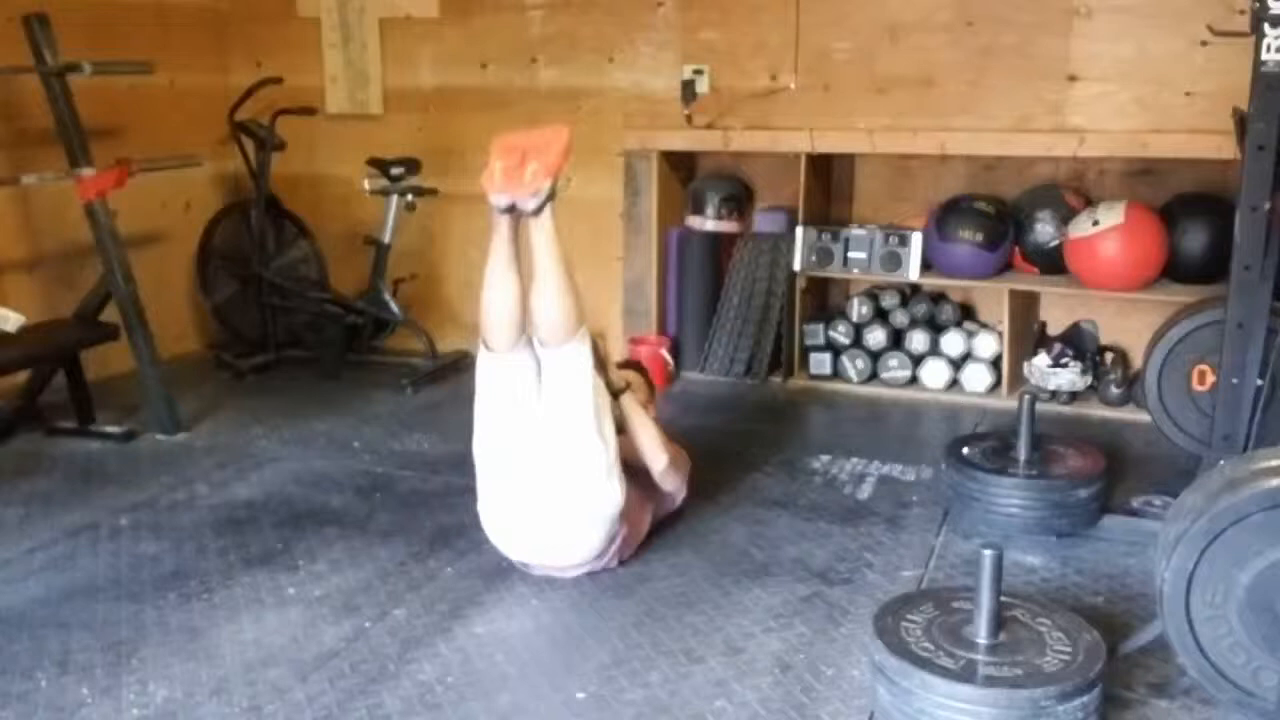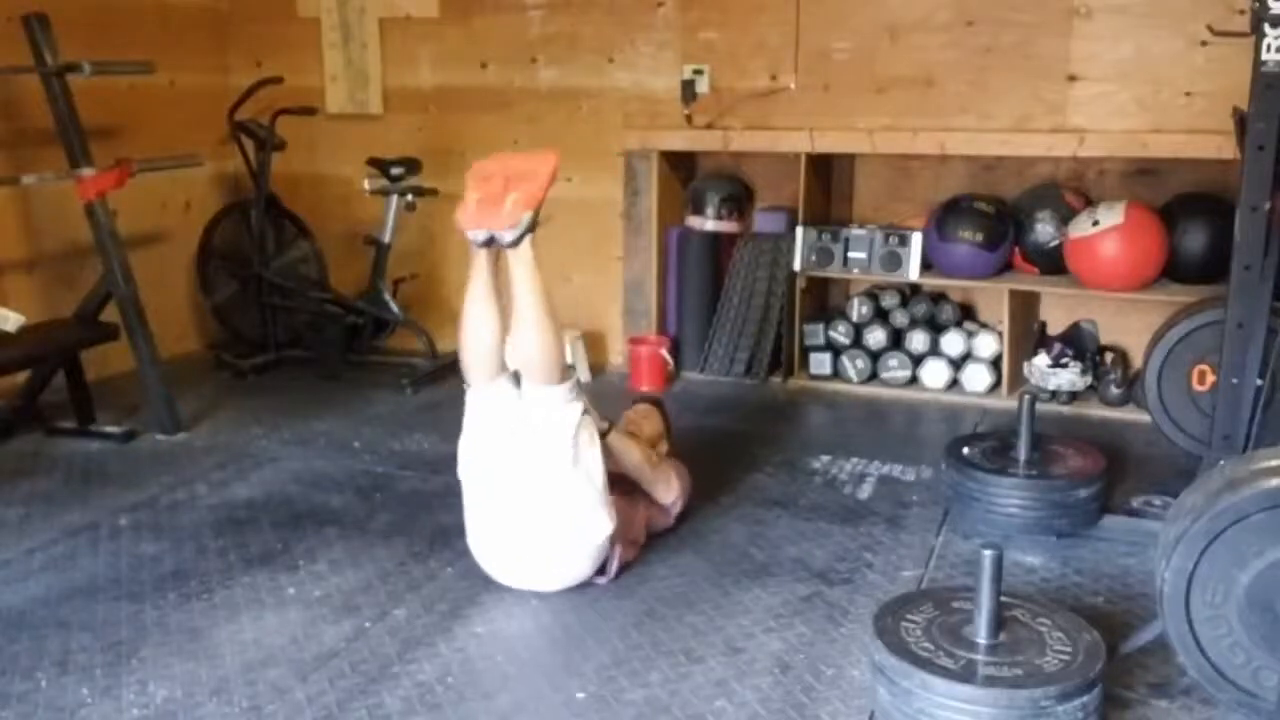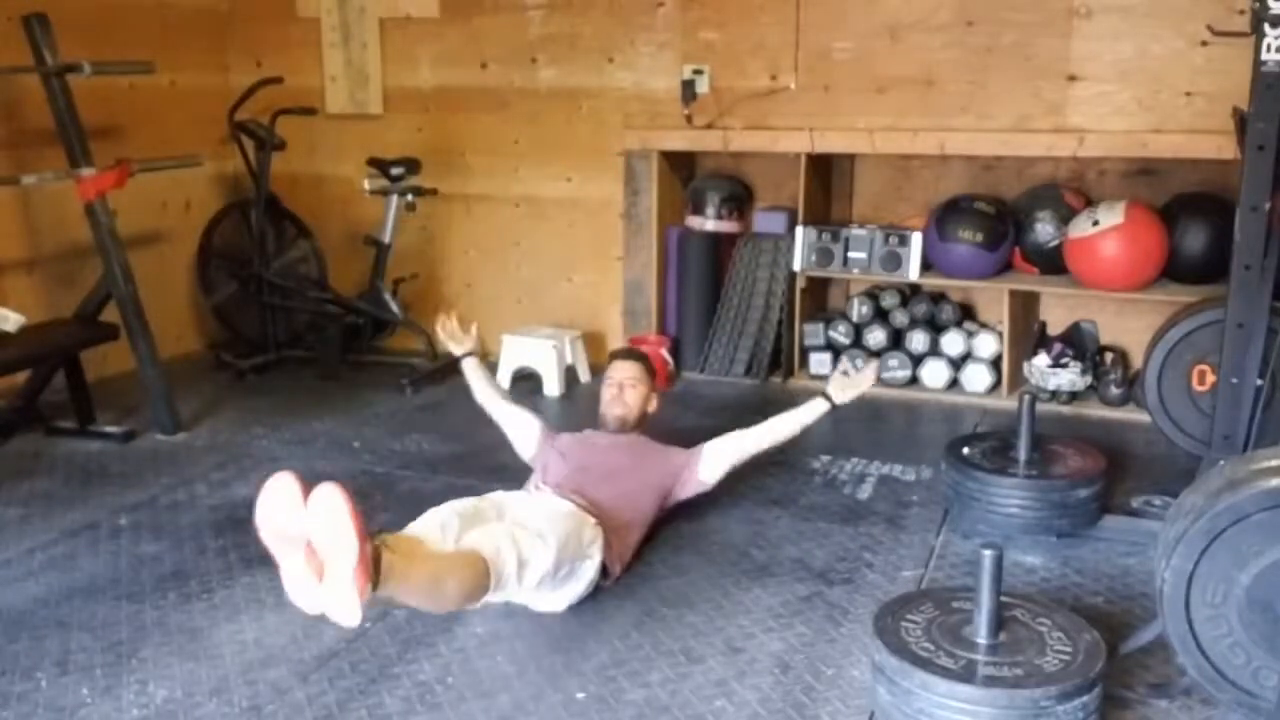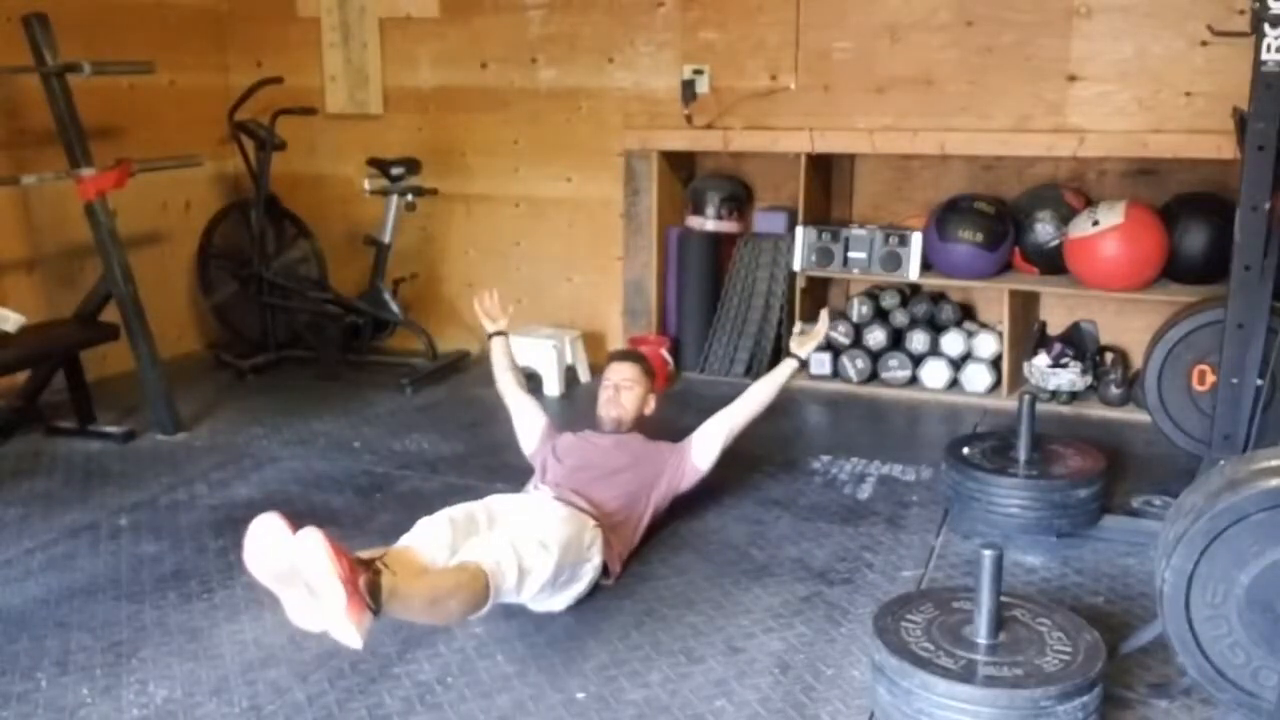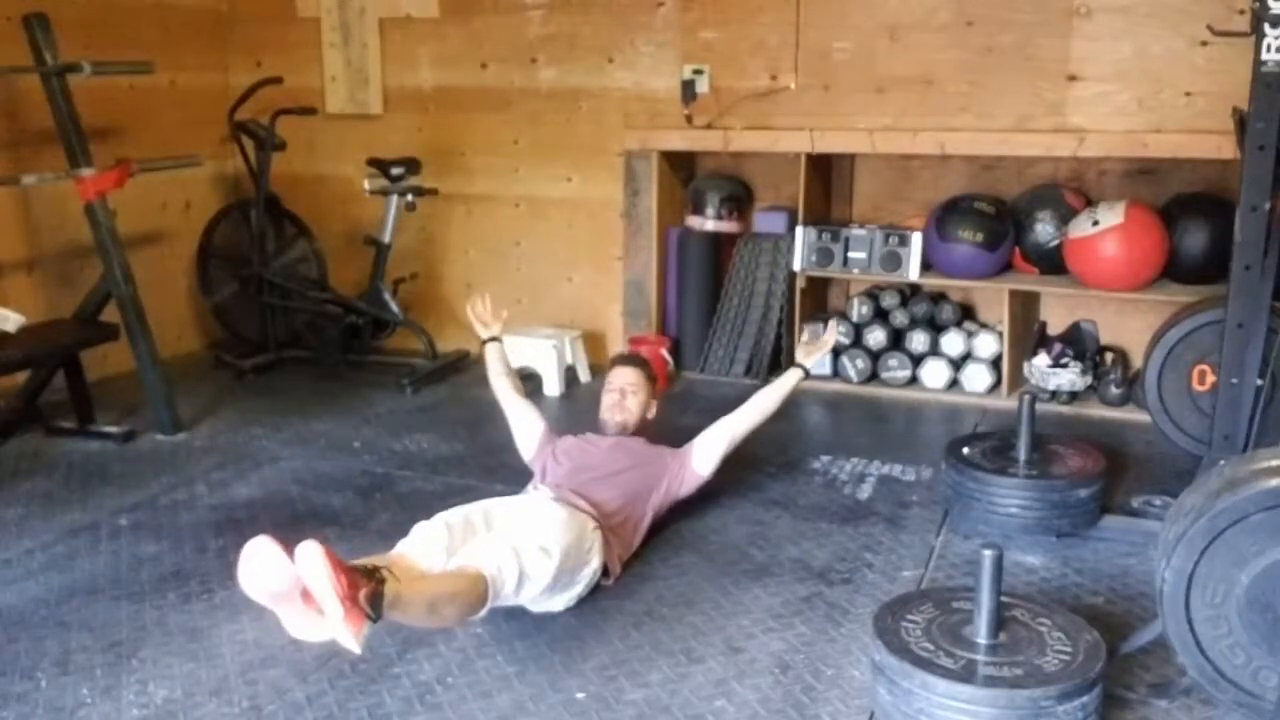
dt=0.5s
person 1, frame 1
left shoulder: (665, 467)
right shoulder: (584, 445)
left elbow: (662, 462)
left wrist: (621, 387)
left hip: (581, 525)
right hip: (511, 517)
left knee: (567, 352)
right knee: (503, 349)
person 1, frame 2
left shoulder: (667, 483)
right shoulder: (583, 460)
left elbow: (647, 469)
left wrist: (596, 428)
left hip: (567, 546)
right hip: (499, 538)
left knee: (553, 395)
right knee: (487, 382)
right ankle: (485, 243)
person 1, frame 3
left shoulder: (666, 462)
right shoulder: (561, 445)
left elbow: (746, 441)
right elbow: (500, 408)
left wrist: (824, 400)
right wrist: (467, 357)
left hip: (575, 531)
right hip: (511, 508)
left knee: (482, 558)
right knee: (436, 531)
left ankle: (365, 574)
right ankle: (334, 581)
person 1, frame 4
left shoulder: (665, 459)
right shoulder: (561, 444)
left elbow: (735, 414)
right elbow: (514, 394)
left wrist: (793, 359)
right wrist: (497, 334)
left hip: (573, 532)
right hip: (511, 509)
left knee: (483, 568)
right knee: (430, 541)
left ankle: (363, 595)
right ankle: (331, 590)
person 1, frame 5
left shoulder: (667, 464)
right shoulder: (562, 447)
left elbow: (734, 424)
right elbow: (513, 401)
left wrist: (798, 369)
right wrist: (492, 342)
left hip: (573, 532)
right hip: (512, 509)
left knee: (480, 572)
right knee: (425, 546)
left ankle: (365, 602)
right ankle: (323, 601)
